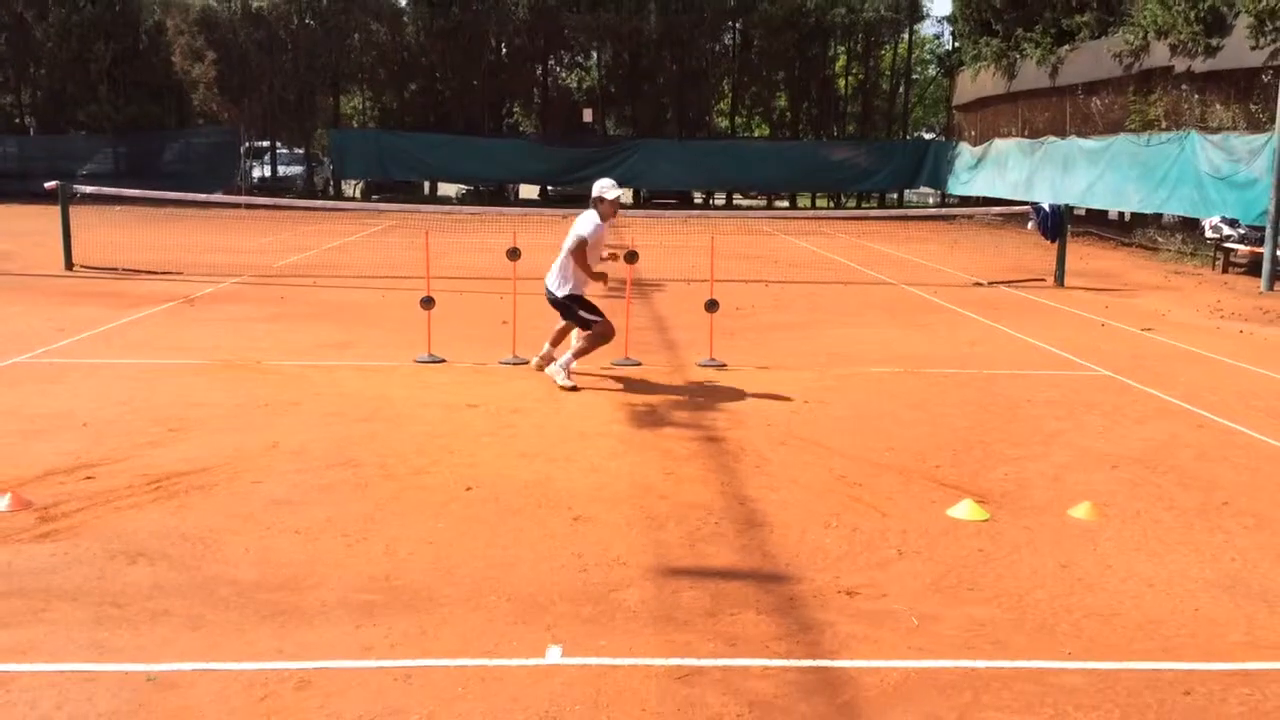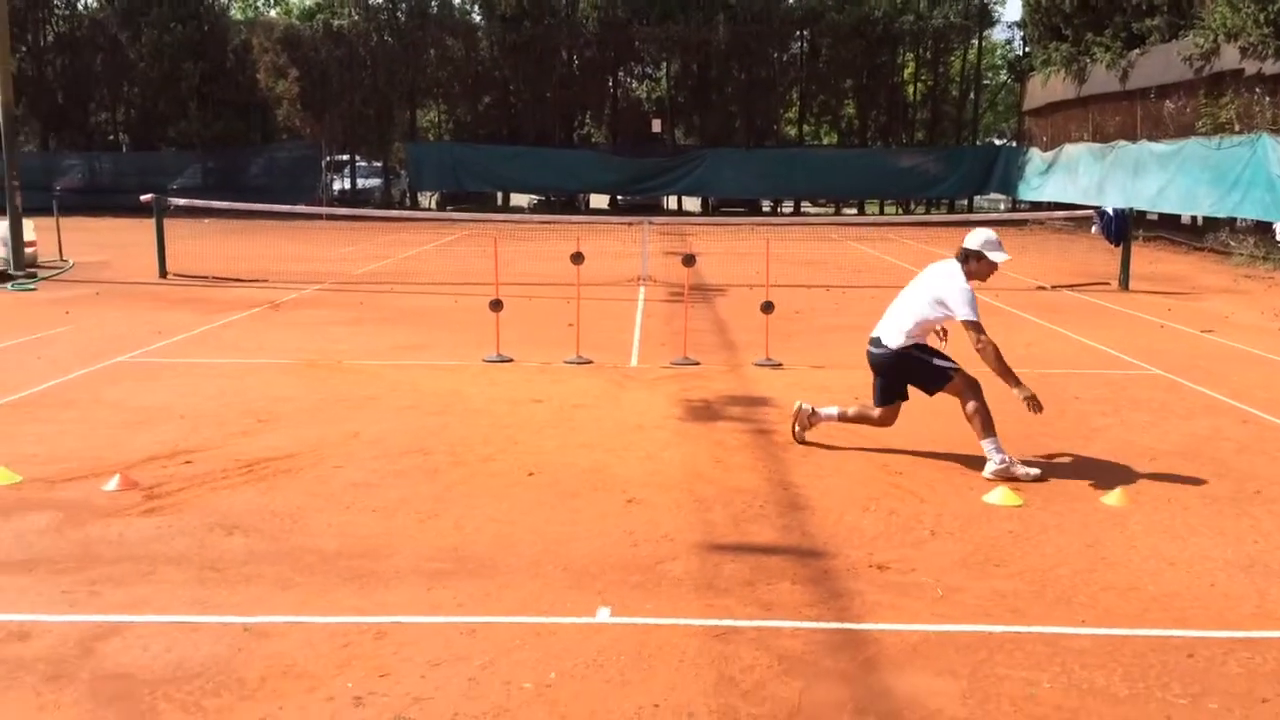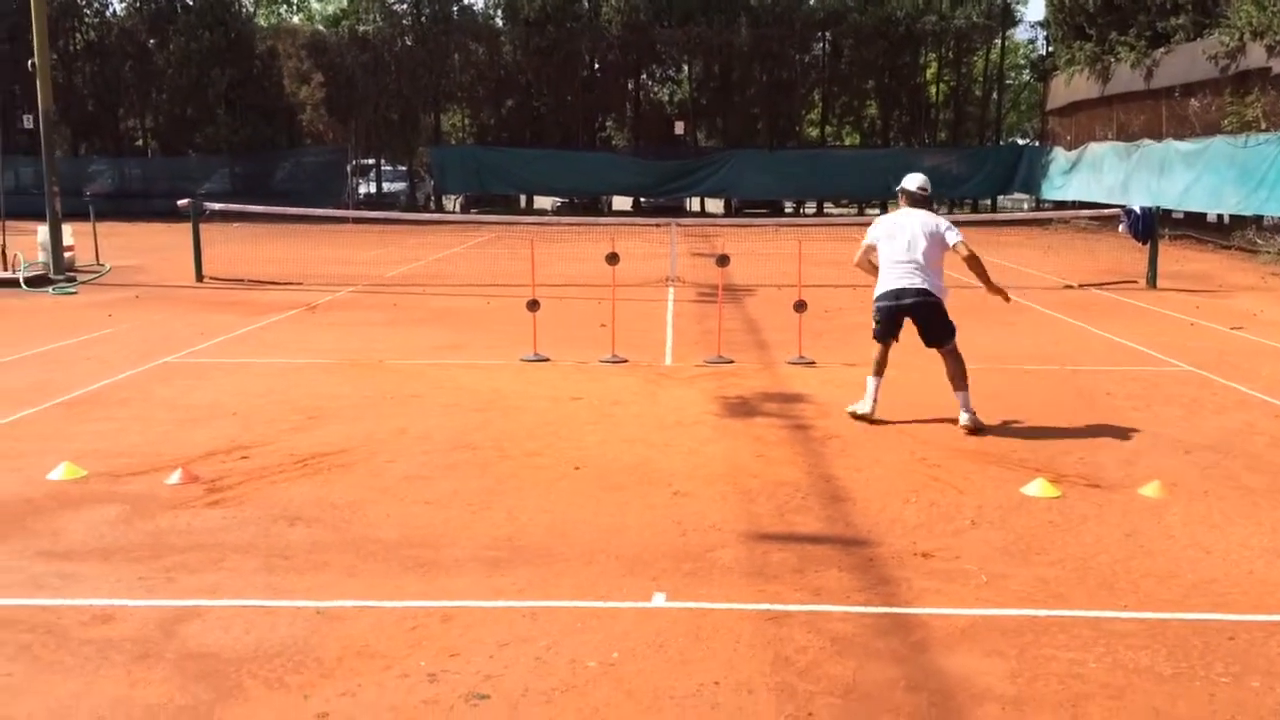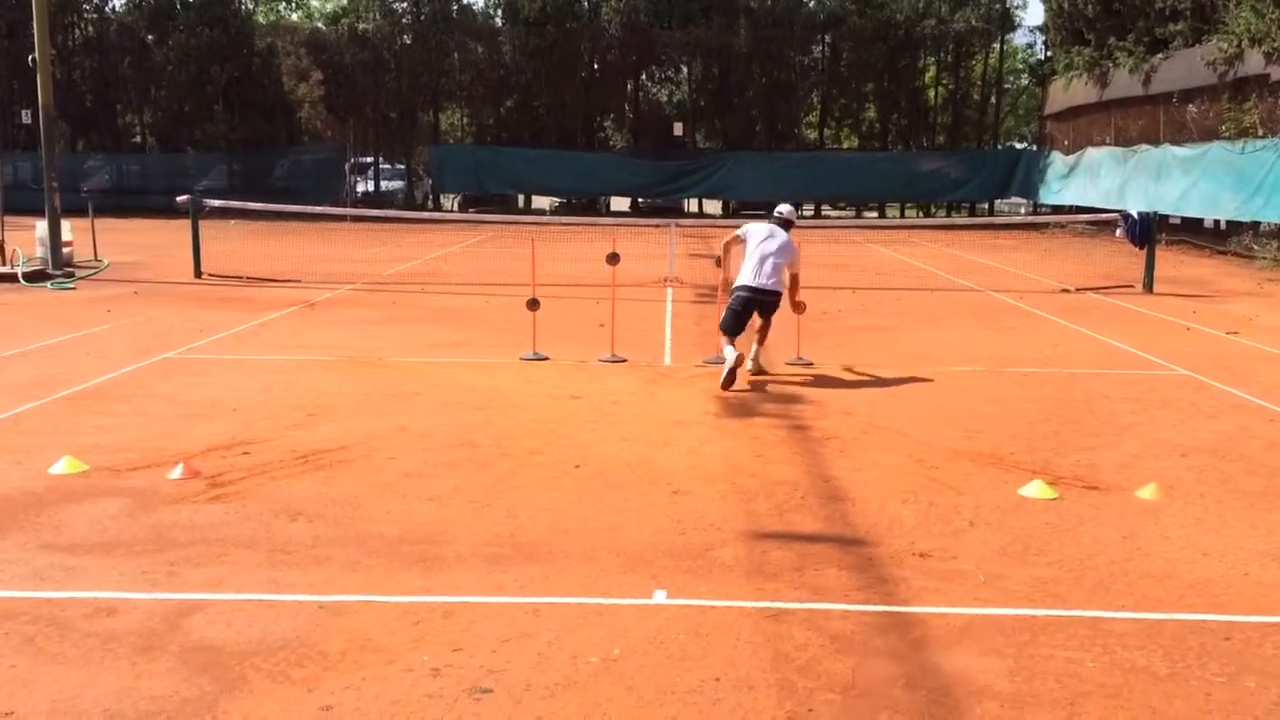
dt=1s
person 1, frame 1
left shoulder: (598, 221)
right shoulder: (593, 224)
right elbow: (576, 251)
left wrist: (602, 257)
right wrist: (592, 274)
left hip: (564, 287)
right hip: (565, 290)
left knee: (571, 323)
right knee: (605, 331)
left ankle: (544, 357)
right ankle: (560, 366)
person 1, frame 2
left shoulder: (945, 267)
right shoulder: (960, 288)
right elbow: (981, 343)
right wrist: (1018, 386)
left hip: (882, 346)
right hip: (898, 348)
left knee: (882, 417)
right knee: (970, 389)
left ankle: (811, 413)
right ankle: (997, 461)
person 1, frame 3
left shoulder: (883, 222)
right shoulder: (939, 223)
left elbow: (861, 260)
right elbow: (967, 254)
right wrist: (989, 284)
left hip: (887, 295)
right hip: (925, 295)
left knee: (883, 344)
right knee: (950, 352)
left ankle: (868, 403)
right ankle: (967, 414)
person 1, frame 4
left shoulder: (754, 227)
right shoulder: (791, 246)
left elbow: (726, 243)
right elbow: (793, 282)
left wrist: (725, 272)
right wrist: (793, 300)
left hip: (744, 289)
right hip: (771, 292)
left knee: (727, 336)
right knee: (765, 318)
left ankle: (732, 359)
right ankle: (754, 361)
